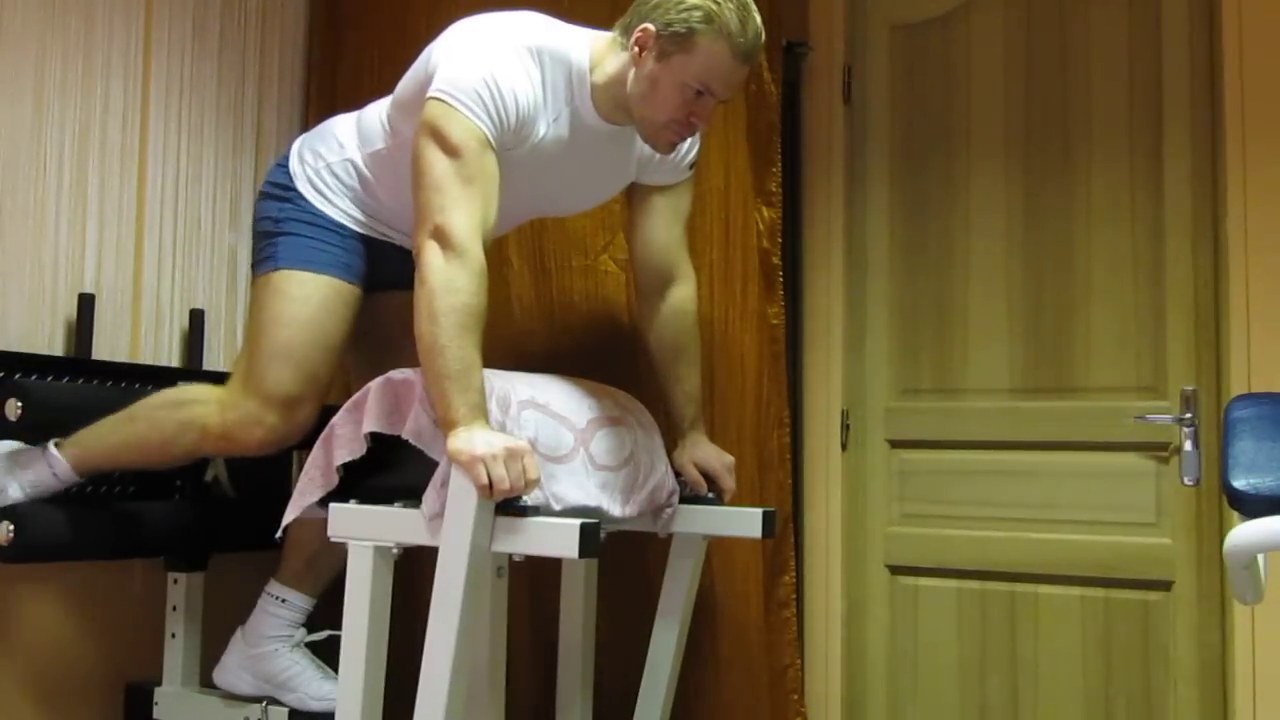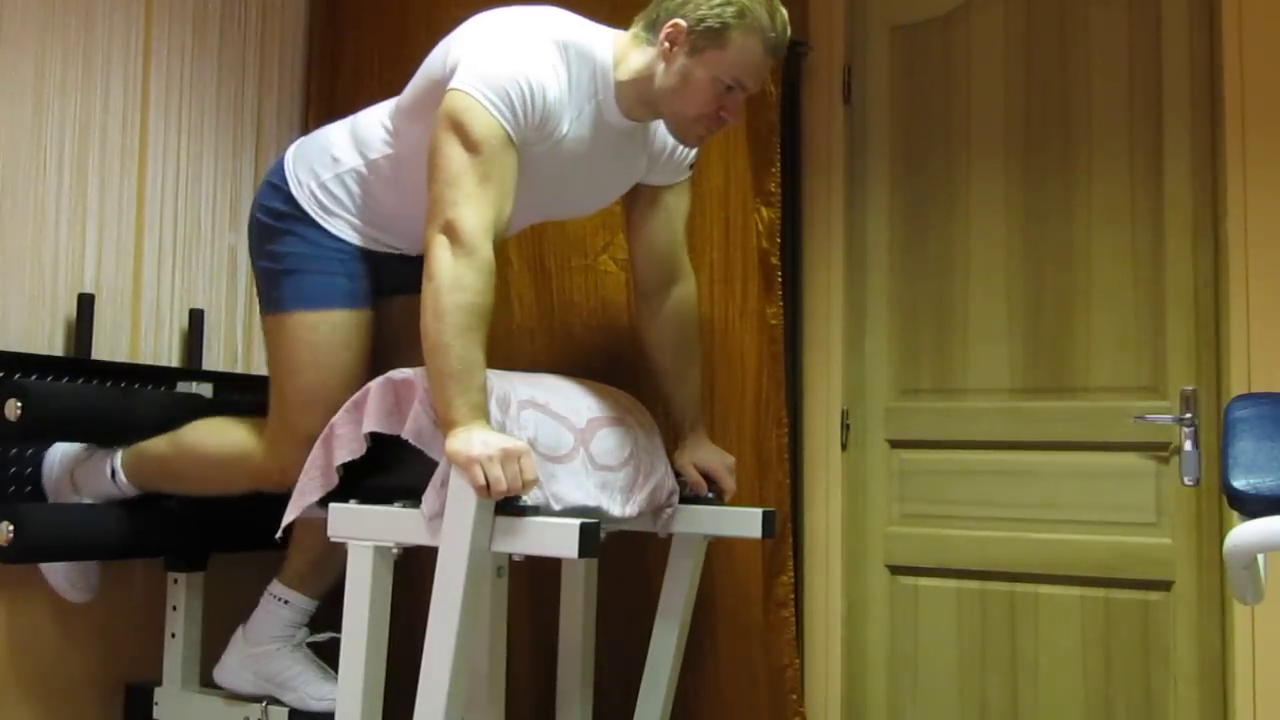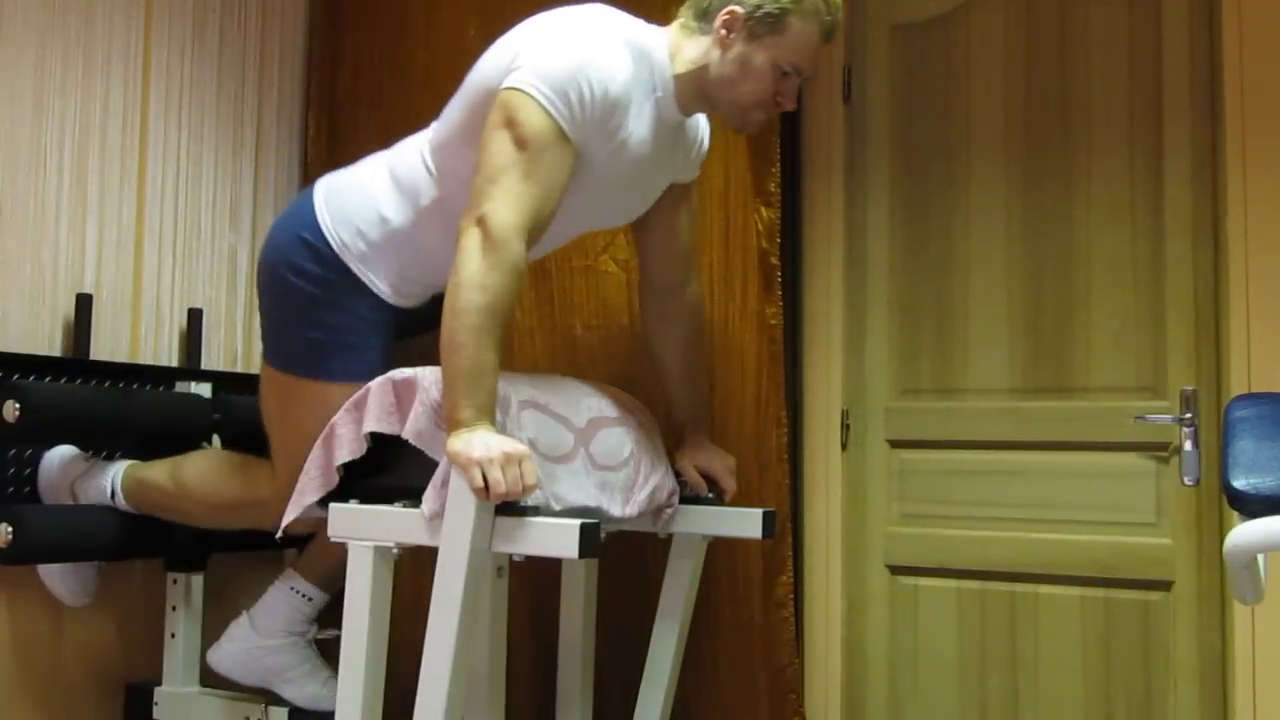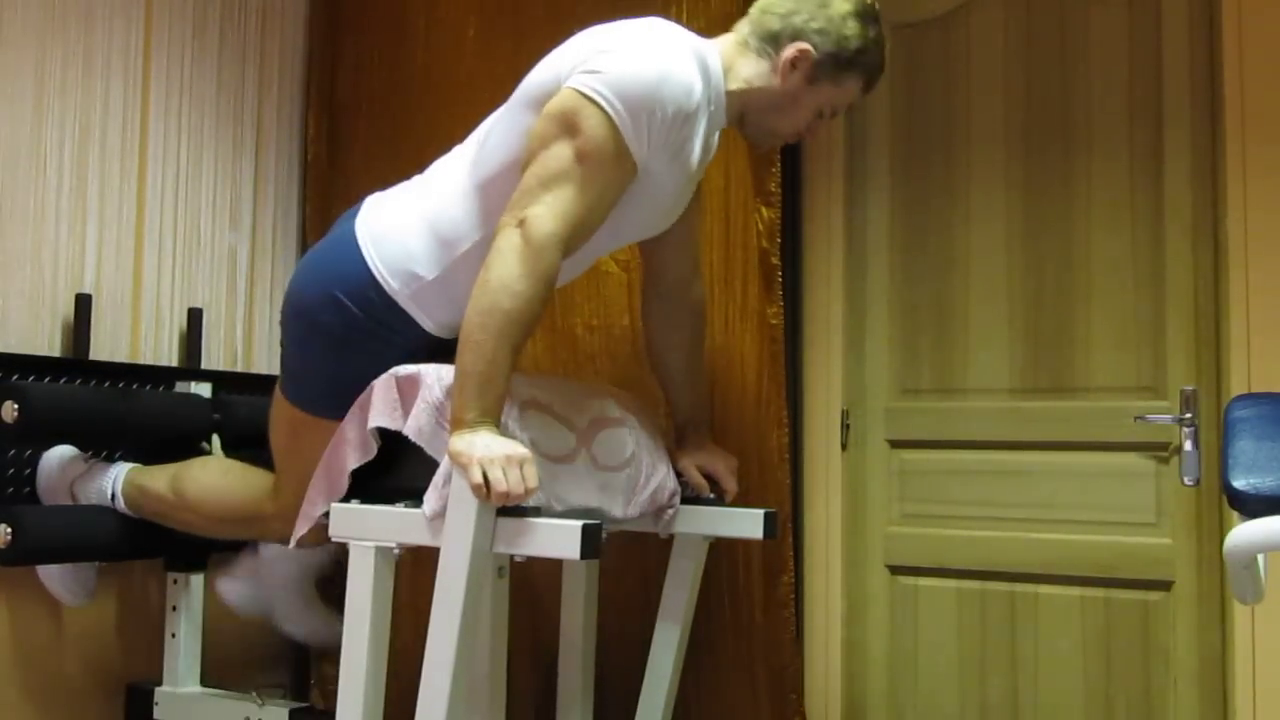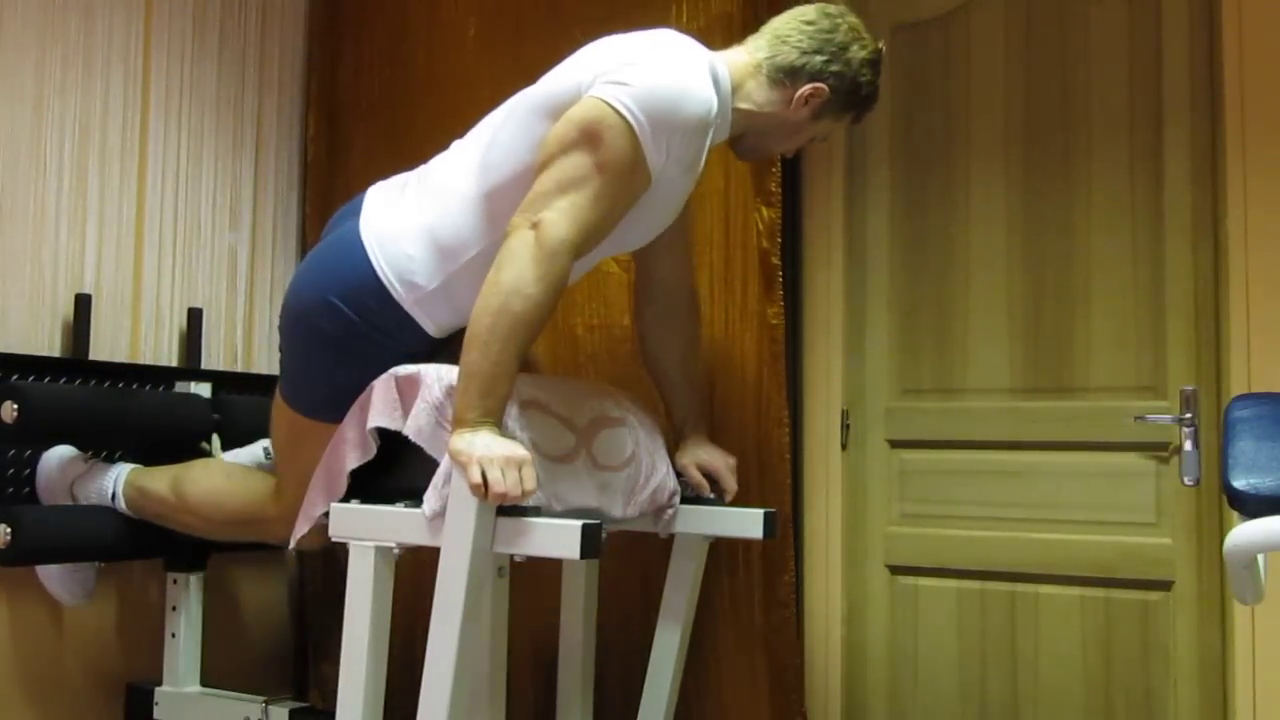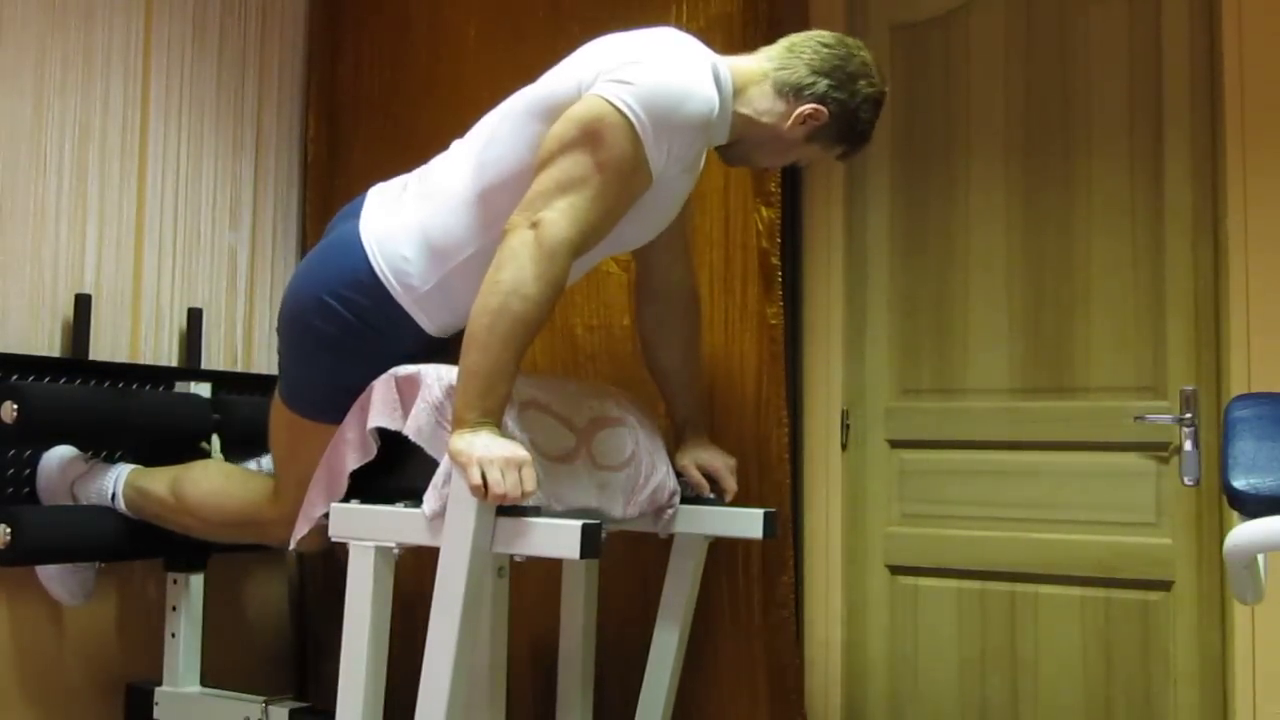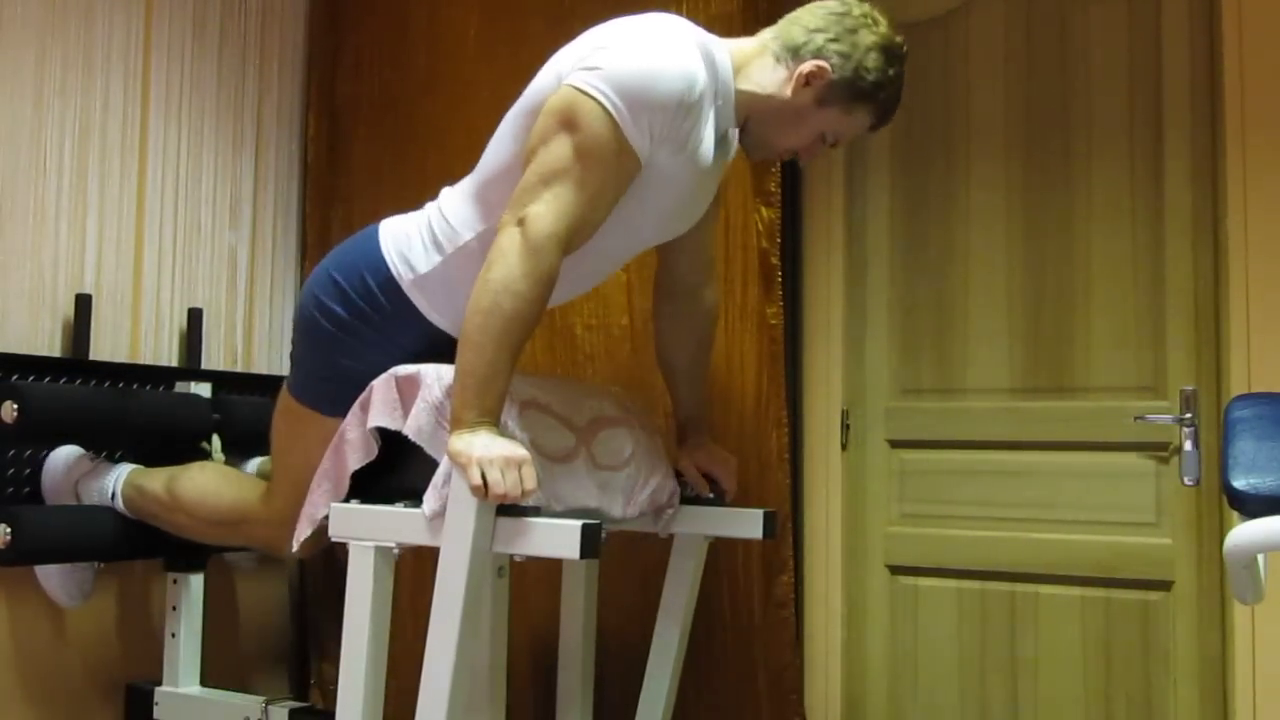
dt=0.4s
person 1, frame 1
left shoulder: (665, 141)
right shoulder: (497, 65)
left elbow: (666, 285)
right elbow: (451, 245)
left wrist: (690, 432)
right wrist: (466, 424)
left hip: (410, 242)
right hip: (328, 199)
right knee: (268, 416)
left ankle: (265, 643)
person 1, frame 2
left shoulder: (664, 141)
left elbow: (665, 287)
right elbow: (461, 240)
left wrist: (691, 433)
right wrist: (466, 423)
left hip: (404, 244)
right hip: (322, 210)
right knee: (306, 446)
left ankle: (267, 644)
right ankle: (91, 473)
person 1, frame 3
left shoulder: (685, 130)
left elbow: (671, 289)
right elbow: (494, 237)
left wrist: (692, 433)
right wrist: (469, 425)
left hip: (413, 281)
right hip: (338, 257)
right knee: (304, 488)
left ankle: (268, 636)
right ankle: (89, 481)
person 1, frame 4
left shoulder: (699, 112)
right shoulder: (651, 75)
left elbow: (674, 289)
right elbow: (531, 240)
left wrist: (692, 435)
right wrist: (474, 427)
left hip: (422, 297)
right hip: (370, 294)
right knee: (299, 506)
left ankle: (281, 571)
right ankle: (92, 482)
person 1, frame 5
left shoulder: (686, 111)
right shoulder: (672, 91)
left elbow: (666, 287)
right elbow: (540, 242)
left wrist: (691, 432)
right wrist: (475, 427)
left hip: (396, 254)
right hip: (367, 294)
right knee: (299, 513)
left ankle: (281, 450)
right ankle: (92, 480)
person 1, frame 6
left shoulder: (687, 112)
right shoulder: (672, 88)
left elbow: (667, 286)
right elbow: (539, 239)
left wrist: (689, 431)
right wrist: (475, 427)
left hip: (407, 273)
right hip: (366, 295)
right knee: (299, 517)
left ankle: (280, 458)
right ankle: (96, 481)
person 1, frame 7
left shoulder: (722, 121)
left elbow: (689, 287)
right elbow: (531, 237)
left wrist: (692, 431)
right wrist: (473, 426)
left hip: (453, 322)
right hip: (384, 301)
right knee: (288, 526)
left ankle: (264, 468)
right ankle: (97, 480)
